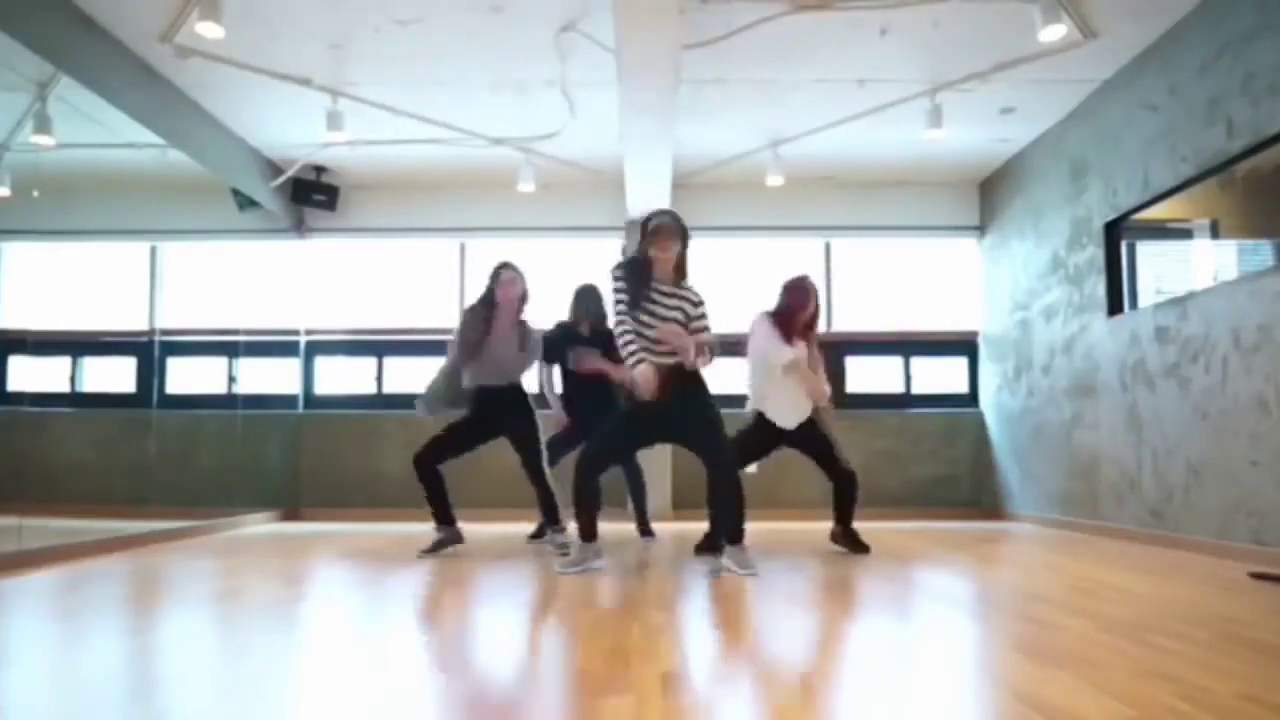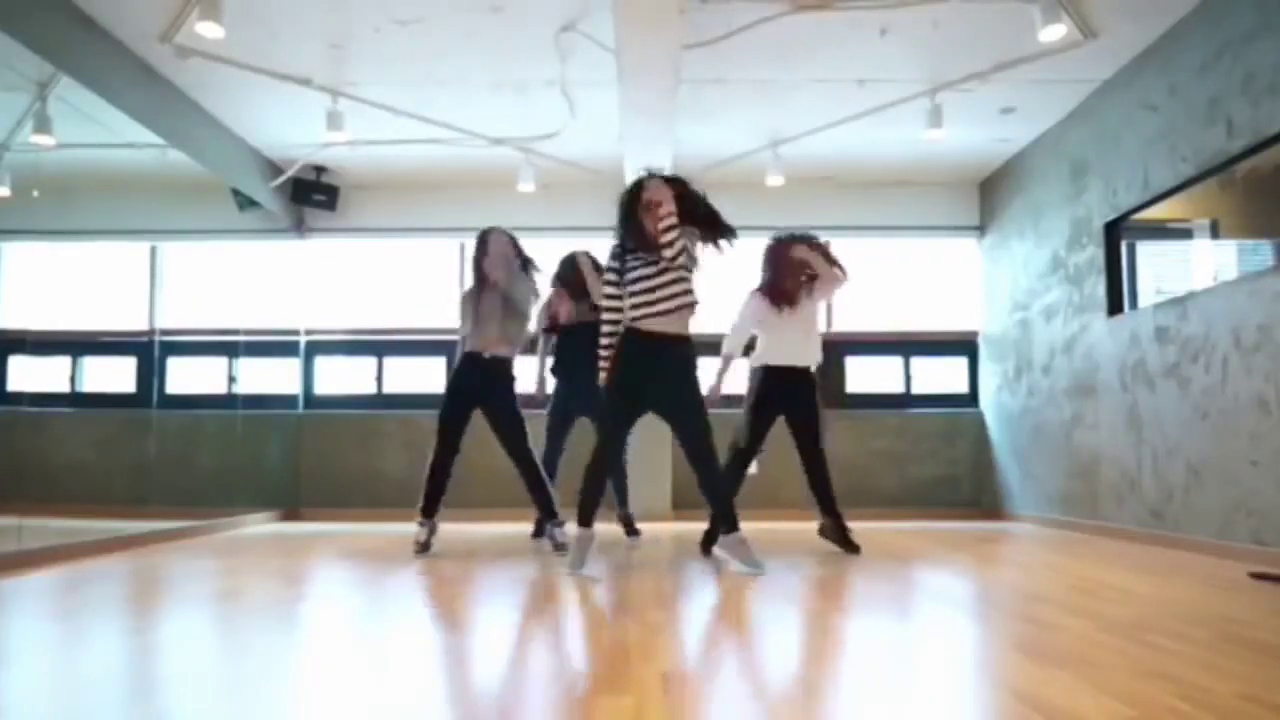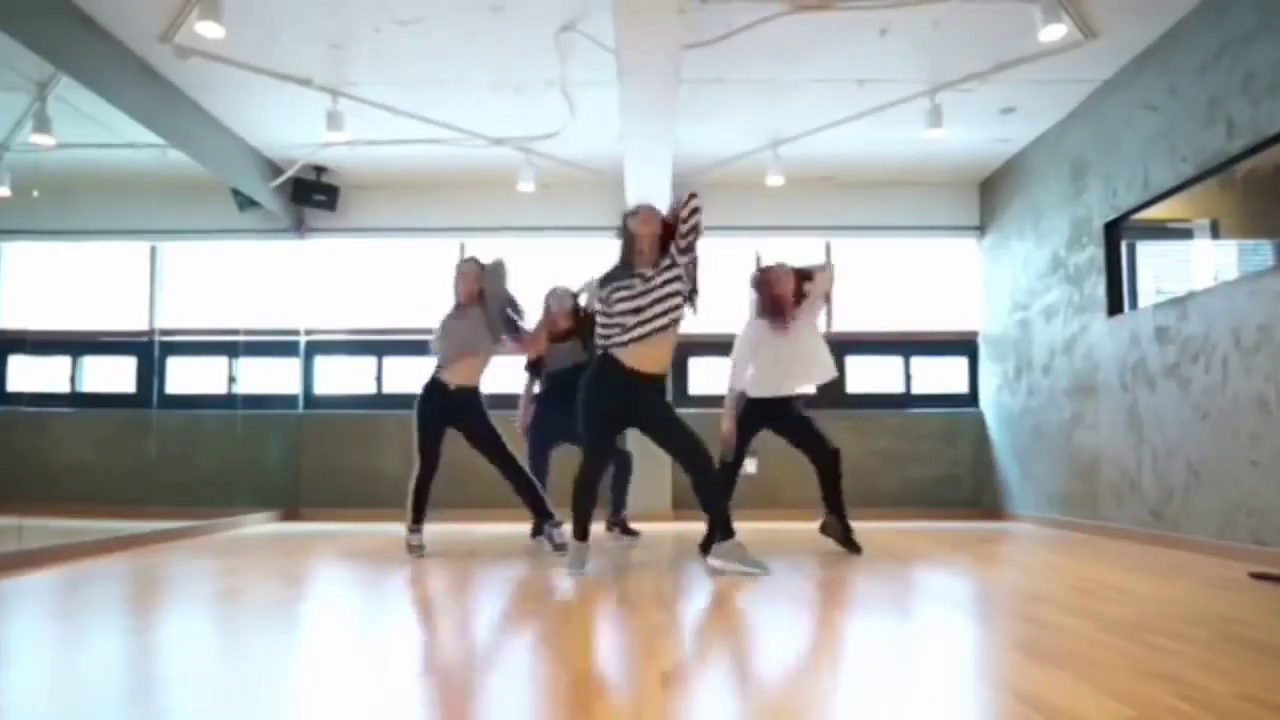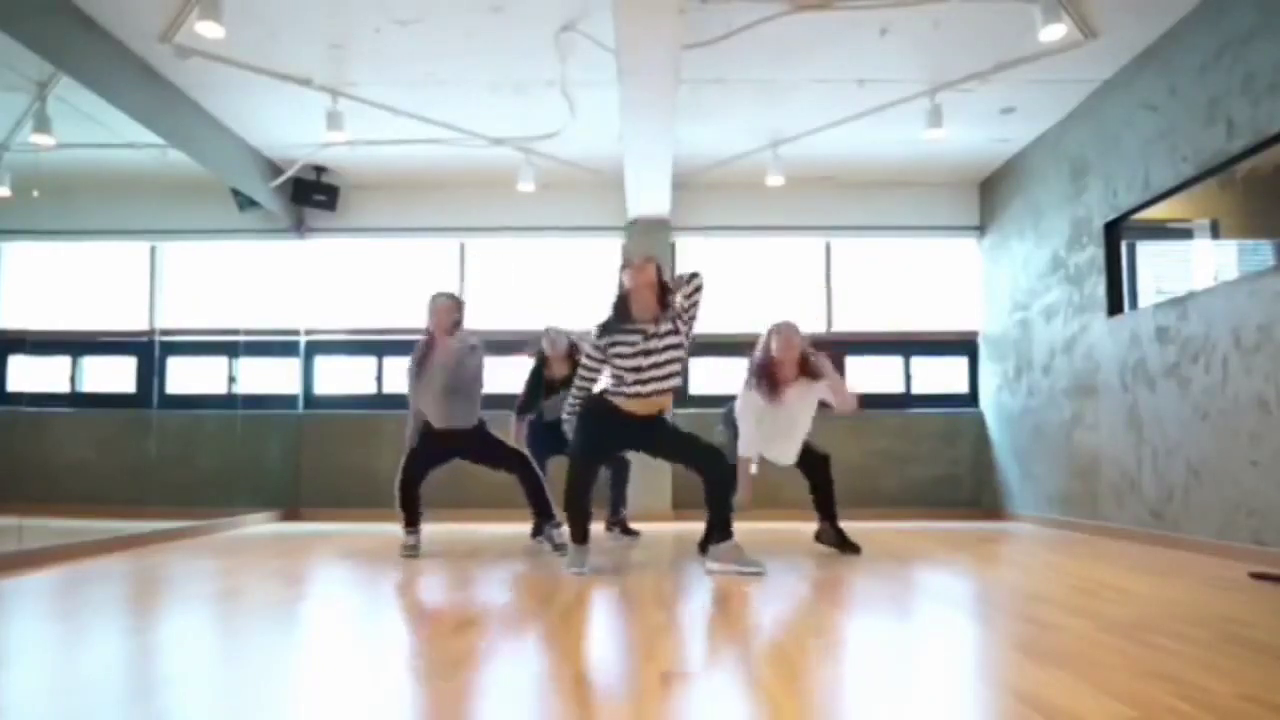
dt=0.3s
person 1, frame 1
left shoulder: (690, 297)
right shoulder: (628, 277)
left elbow: (705, 355)
right elbow: (622, 324)
left wrist: (687, 346)
right wrist: (639, 365)
left hip: (686, 394)
right hip: (643, 398)
left knee: (723, 465)
right knee: (587, 464)
left ankle: (734, 546)
right ankle: (588, 545)
person 1, frame 2
left shoulder: (687, 238)
right shoulder: (624, 250)
left elbow: (671, 253)
right elbow: (610, 310)
left wrist: (669, 206)
right wrist: (606, 364)
left hip: (676, 354)
right hip: (635, 351)
left knee: (702, 453)
right knee: (606, 449)
left ankle: (731, 537)
right ankle: (584, 534)
person 1, frame 3
left shoulder: (677, 262)
right shoulder: (610, 283)
left elbow: (692, 207)
right elbow: (604, 338)
left wrist: (667, 215)
left hip: (651, 392)
right hip: (608, 384)
left knee: (700, 462)
right knee: (593, 466)
left ankle: (724, 544)
right ankle: (579, 544)
person 1, frame 4
left shoulder: (678, 317)
right shoulder: (608, 332)
left elbow: (693, 282)
right elbow: (583, 380)
left wrist: (671, 285)
right wrist: (569, 420)
left hip: (653, 423)
right hip: (605, 418)
left knee: (717, 464)
right knee: (578, 478)
left ankle: (722, 547)
right ankle: (579, 548)
person 2, frame 1
left shoulder: (526, 331)
right shoulder: (475, 319)
left elbow: (521, 363)
right elbow: (458, 361)
left hip: (513, 403)
right hip: (481, 406)
left knee: (534, 465)
right knee: (425, 460)
left ankle: (556, 529)
right ankle: (447, 528)
person 2, frame 2
left shoulder: (521, 286)
right shoulder: (472, 296)
left elbow: (516, 294)
left hip: (498, 375)
right hip: (468, 371)
left knee: (521, 453)
right knee: (445, 450)
left ankle: (553, 524)
right ankle: (427, 522)
person 2, frame 3
left shoulder: (490, 313)
right shoulder: (450, 318)
left elbow: (496, 271)
left hip: (467, 401)
right hip: (434, 397)
left knee: (508, 465)
right knee: (427, 467)
left ankle: (549, 524)
right ankle: (415, 530)
person 2, frame 4
left shoulder: (467, 351)
right shoulder: (421, 354)
right elbow: (417, 401)
left hip: (470, 432)
right hip: (434, 434)
left knee: (522, 464)
right knee: (408, 477)
left ankle: (548, 525)
right ankle: (411, 532)
person 3, frame 1
left shoulder: (807, 339)
right shoulder: (765, 326)
left elbow: (820, 390)
right elbow: (779, 359)
left hip: (803, 419)
right hip: (767, 418)
left knee: (845, 475)
left ankle: (843, 529)
right ankle: (717, 532)
person 3, frame 2
left shoulder: (811, 293)
right shoulder: (760, 299)
left elbow: (836, 278)
right elbow: (734, 341)
left wrist: (809, 254)
right wrist: (718, 380)
left hip: (802, 379)
right hip: (770, 377)
left knee: (813, 454)
right knee: (743, 452)
left ankle: (832, 522)
right ankle: (718, 525)
person 3, frame 3
left shoulder: (806, 309)
right shoulder: (756, 326)
left elbow: (825, 273)
right elbow: (736, 372)
left wrist: (799, 275)
right wrist: (727, 417)
left hip: (786, 404)
right hip: (753, 404)
left knee: (828, 455)
right knee: (729, 459)
left ankle: (835, 522)
person 3, frame 4
left shoulder: (815, 377)
right shoulder: (757, 385)
left elbow: (848, 405)
right elbow: (746, 441)
left wrist: (830, 374)
right wrist: (743, 486)
right hip: (741, 425)
left knee: (819, 465)
left ankle: (829, 528)
person 4, frame 1
left shoulder: (608, 335)
right shoulder: (561, 332)
right elbow: (546, 371)
right wrist: (555, 404)
left hip: (607, 414)
right hip: (576, 415)
left knee: (629, 463)
left ankle: (643, 521)
person 4, frame 2
left shoulder: (595, 301)
right shoulder: (557, 300)
left elbow: (599, 297)
right elbow: (545, 337)
left wrist: (585, 262)
right wrist: (541, 377)
left hip: (598, 384)
right hip: (567, 386)
right knee: (551, 452)
left ankle: (625, 514)
right ankle: (544, 517)
person 4, frame 3
left shoulder: (585, 328)
right shoulder: (543, 338)
right elbow: (532, 377)
right wrist: (523, 416)
left hip: (581, 416)
right hip: (548, 418)
left knee: (622, 460)
right knee: (537, 470)
left ankle: (617, 518)
right ankle: (541, 522)
person 4, frame 4
left shoulder: (580, 369)
right shoulder: (538, 376)
right elbow: (521, 415)
right hip: (544, 435)
left knee: (620, 463)
left ankle: (616, 519)
